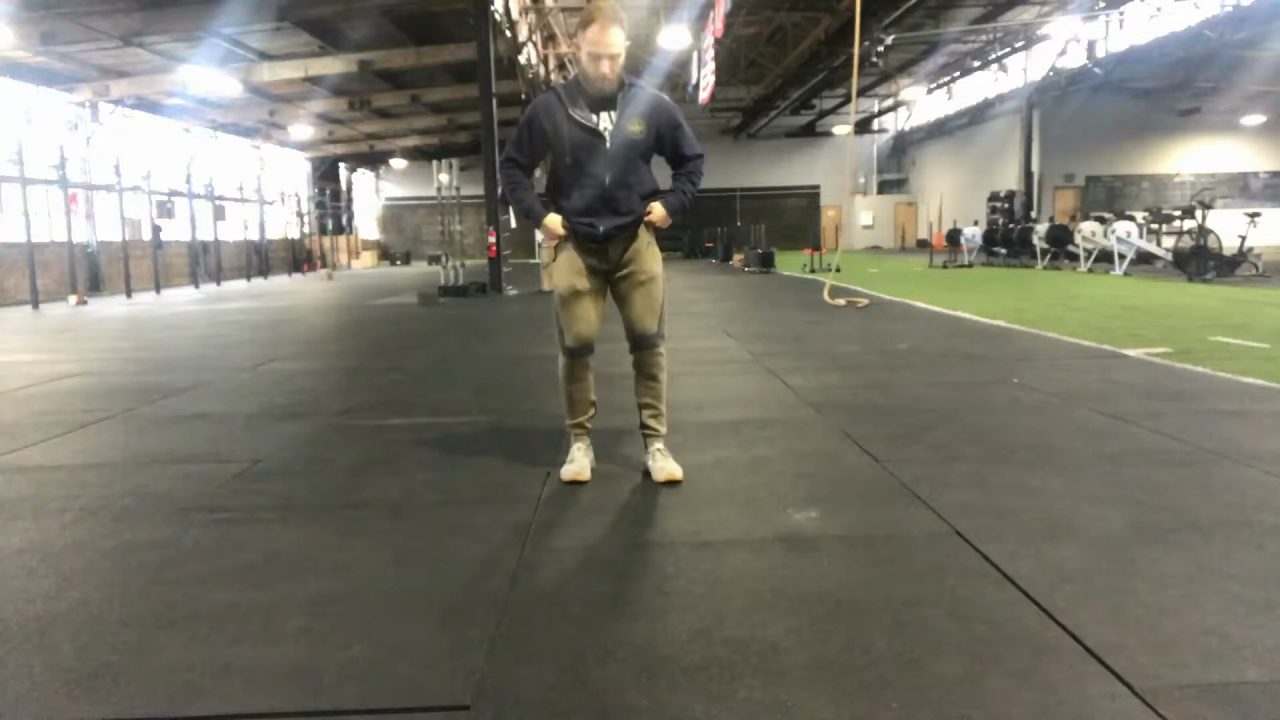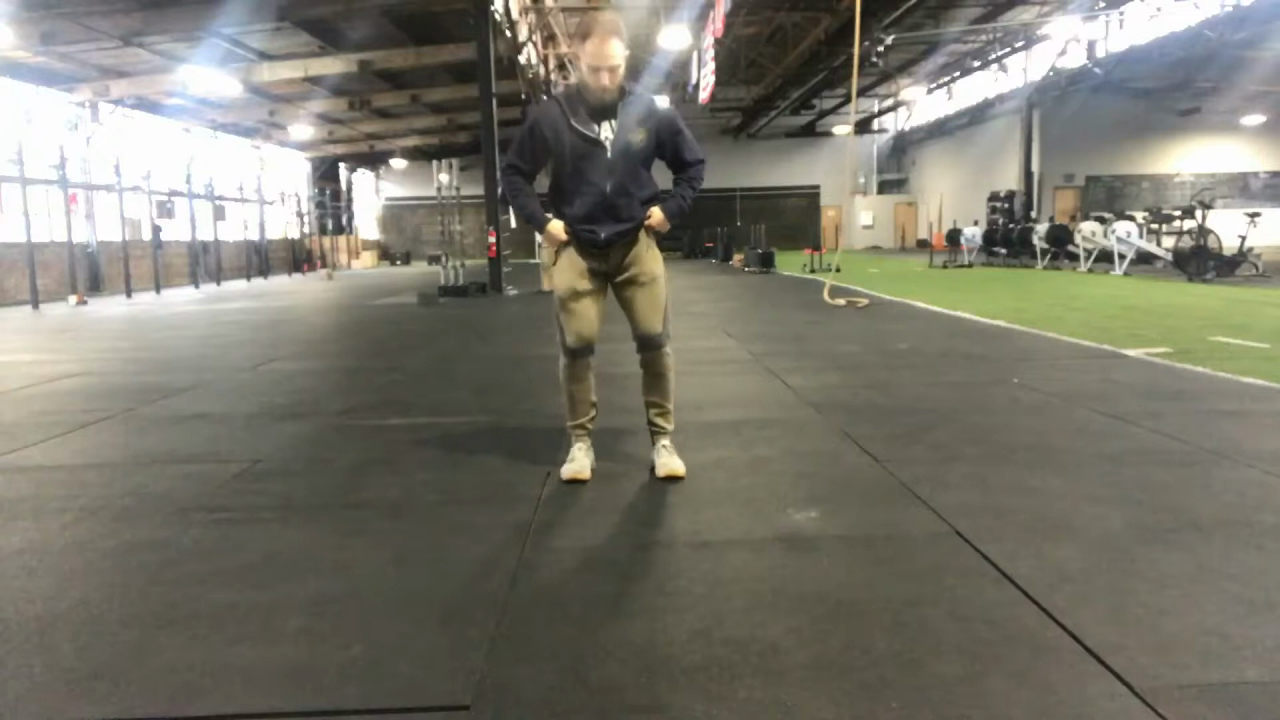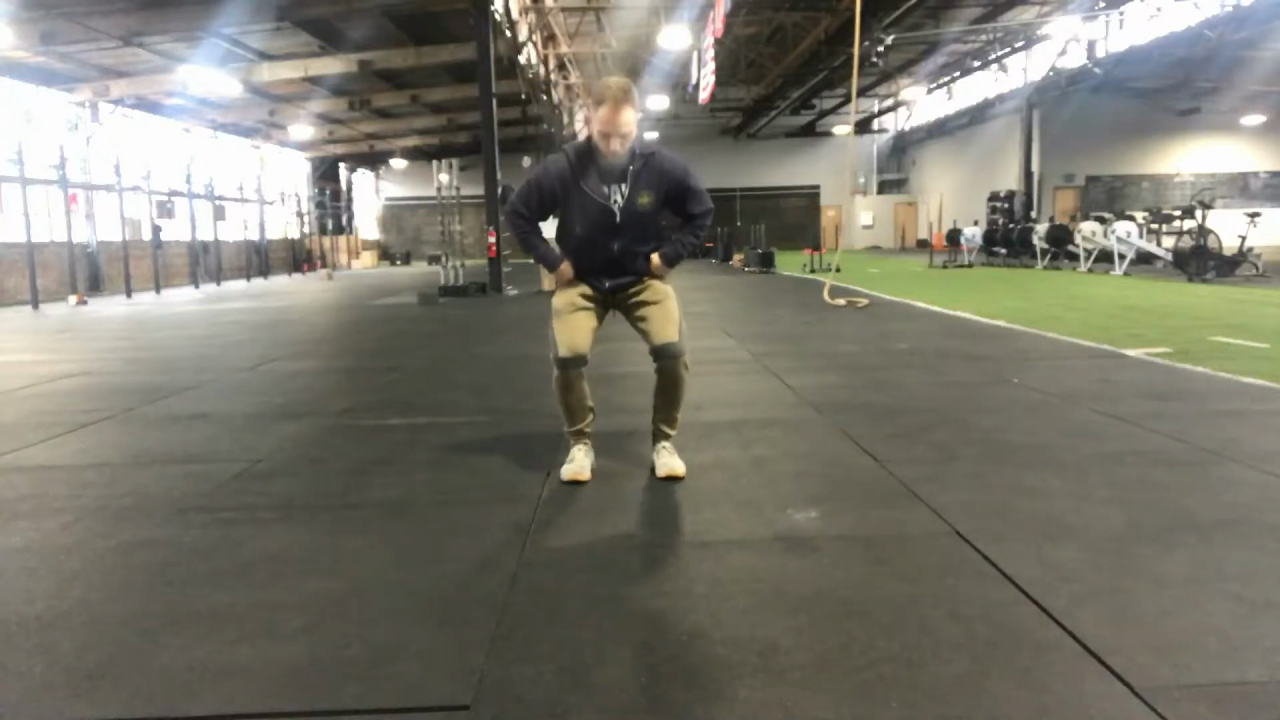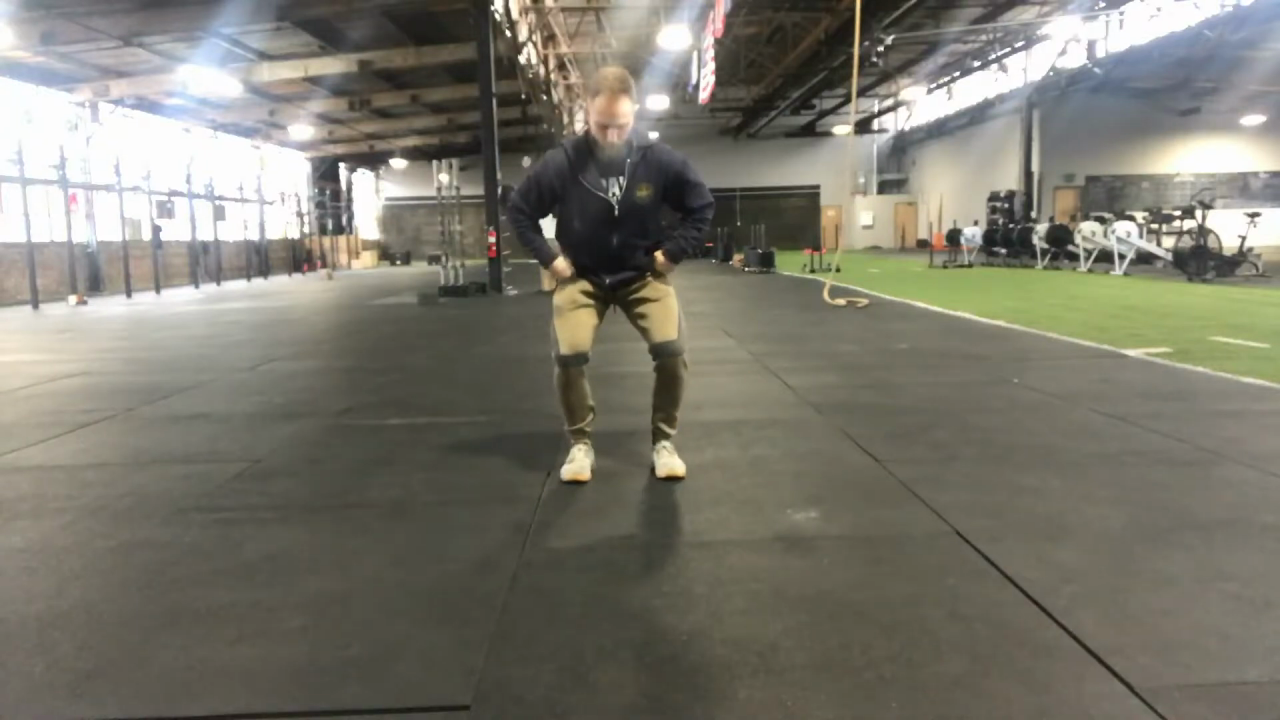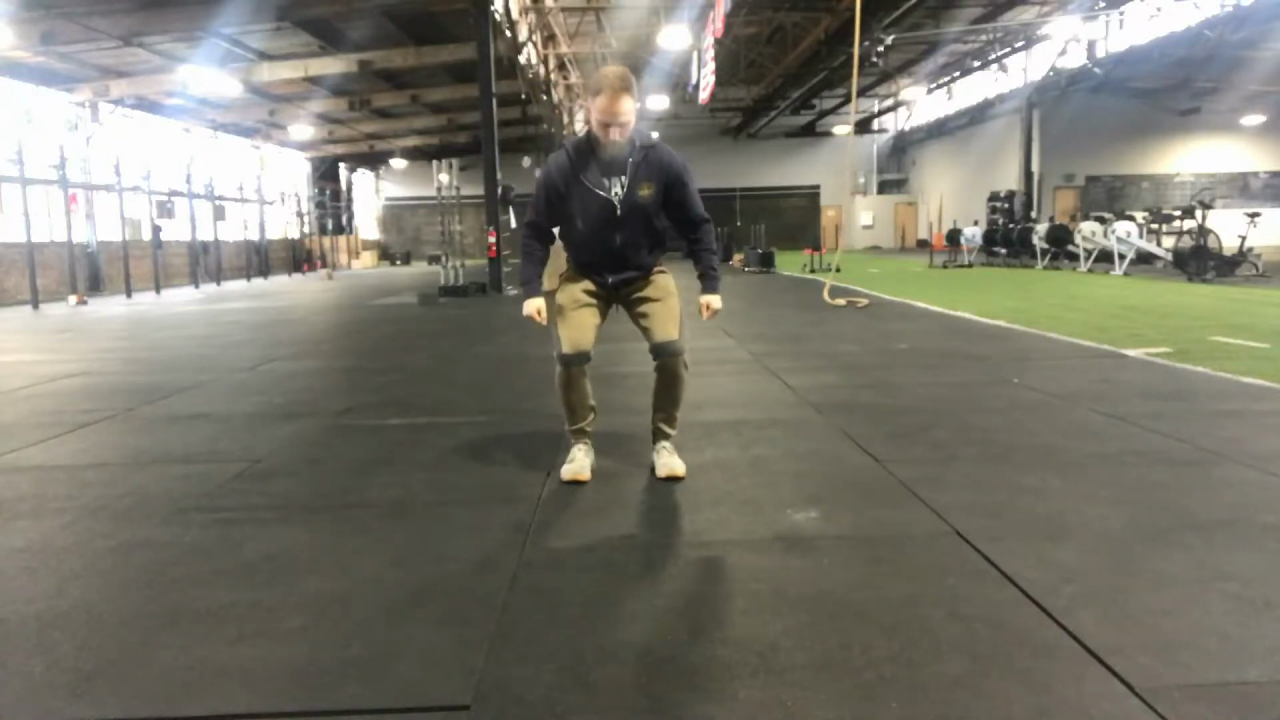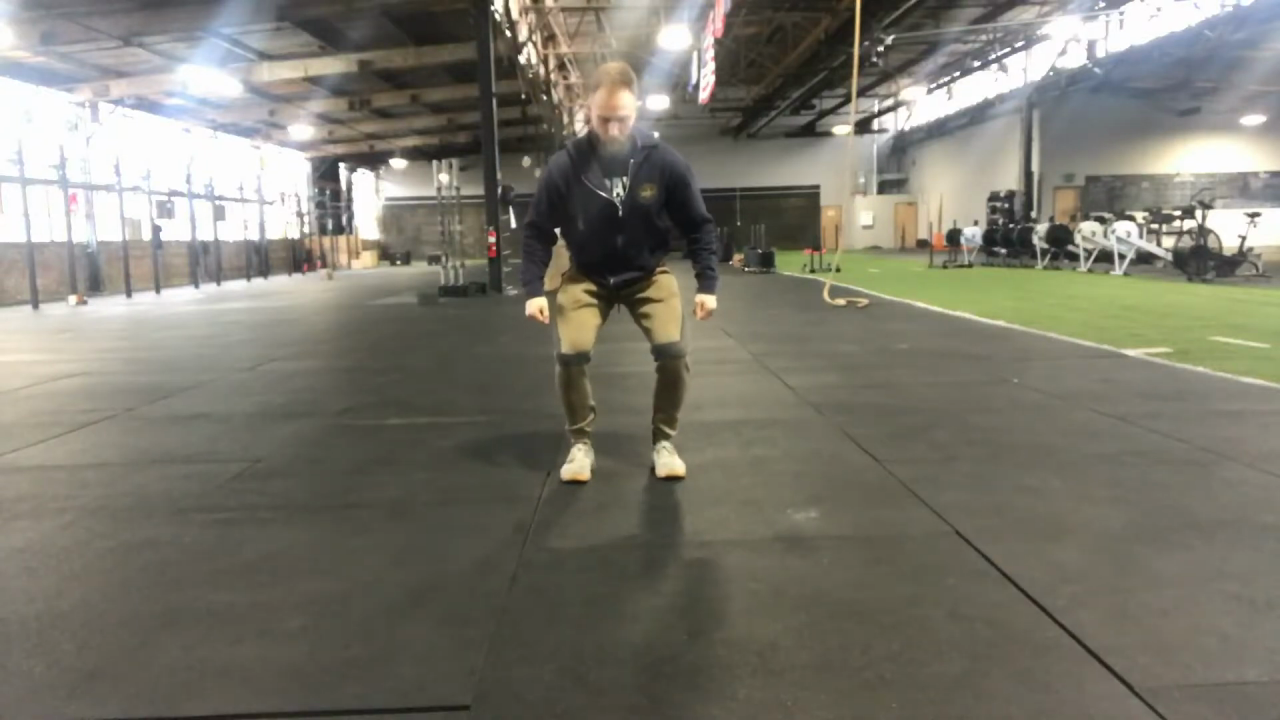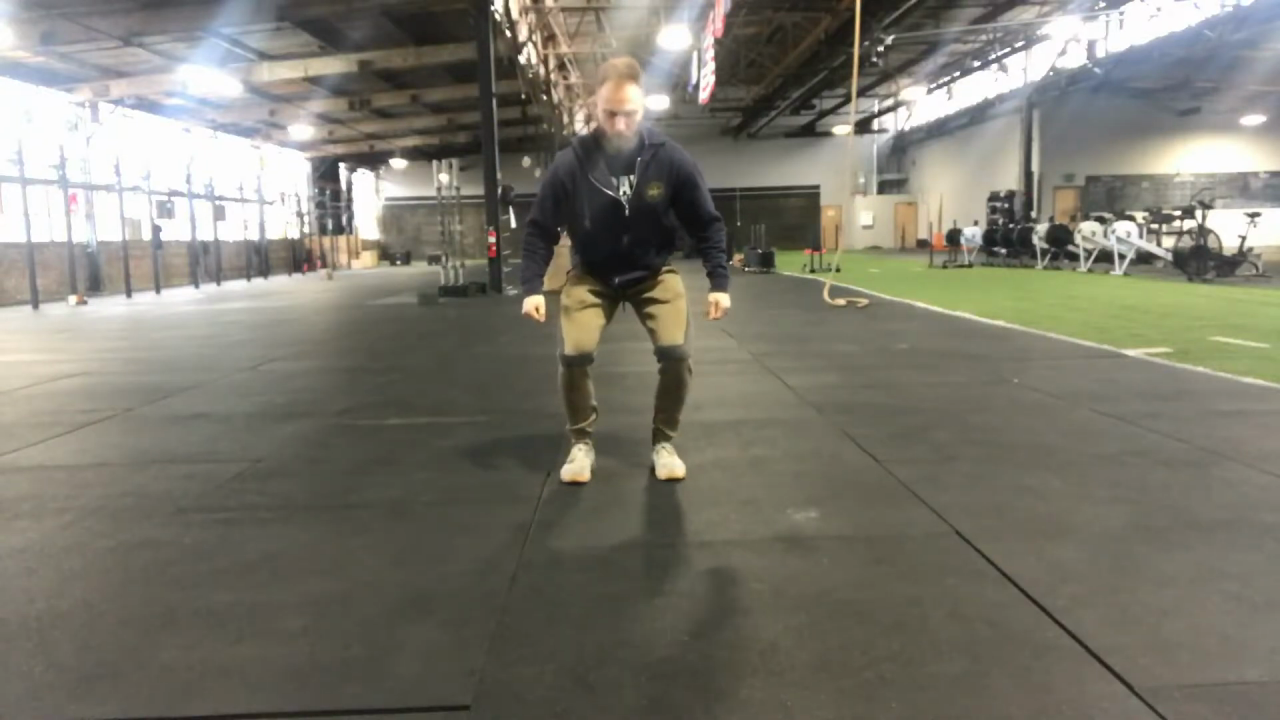
dt=0.4s
person 1, frame 1
left shoulder: (651, 104)
right shoulder: (550, 107)
left elbow: (692, 160)
right elbow: (512, 165)
left wrist: (672, 204)
right wrist: (538, 214)
left hip: (635, 241)
right hip: (575, 245)
left knee: (648, 342)
right knee: (576, 346)
left ankle: (655, 444)
right ankle: (580, 443)
person 1, frame 2
left shoulder: (651, 112)
right shoulder: (551, 114)
left elbow: (693, 163)
right elbow: (512, 172)
left wrist: (670, 209)
right wrist: (541, 220)
left hip: (636, 243)
right hip: (576, 247)
left knee: (654, 340)
right knee: (576, 344)
left ankle: (662, 440)
right ankle: (581, 442)
person 1, frame 3
left shoulder: (662, 166)
right shoulder: (561, 168)
left elbow: (702, 212)
right elbow: (518, 214)
left wrist: (669, 255)
right wrist: (553, 261)
left hip: (643, 278)
right hip: (581, 280)
left knee: (672, 352)
right knee: (568, 356)
left ankle: (663, 443)
right ankle: (580, 444)
person 1, frame 4
left shoulder: (661, 160)
right shoulder: (560, 163)
left elbow: (702, 207)
right elbow: (519, 211)
left wrist: (671, 251)
right wrist: (549, 256)
left hip: (644, 274)
right hip: (580, 277)
left knee: (671, 351)
right knee: (569, 355)
left ankle: (663, 442)
right ankle: (580, 444)
person 1, frame 5
left shoulder: (662, 161)
right shoulder: (563, 165)
left elbow: (697, 225)
right elbow: (536, 230)
left wrist: (710, 283)
right wrist: (532, 289)
left hip: (646, 273)
right hip: (584, 276)
left knee: (671, 351)
right knee: (571, 354)
left ankle: (663, 441)
right ankle: (581, 443)
person 1, frame 6
left shoulder: (664, 161)
right shoulder: (565, 165)
left elbow: (699, 225)
right elbow: (538, 230)
left wrist: (707, 283)
right wrist: (534, 288)
left hip: (649, 273)
right hip: (587, 277)
left knee: (673, 352)
right knee: (571, 354)
left ankle: (664, 442)
right ankle: (581, 444)
person 1, frame 7
left shoulder: (671, 159)
right shoulder: (571, 163)
left elbow: (707, 223)
right elbow: (540, 227)
left wrist: (719, 281)
right wrist: (532, 286)
left hip: (654, 273)
right hip: (591, 275)
left knee: (676, 354)
right knee: (574, 354)
left ankle: (664, 443)
right ankle: (581, 444)
